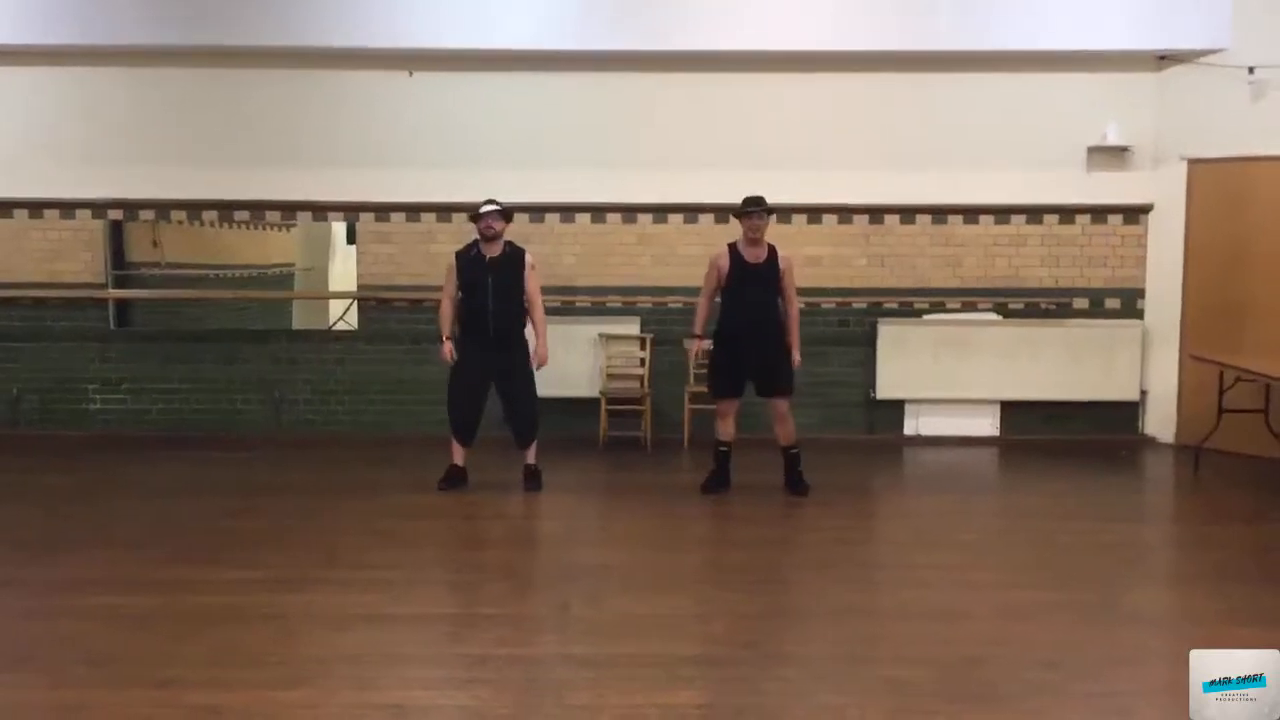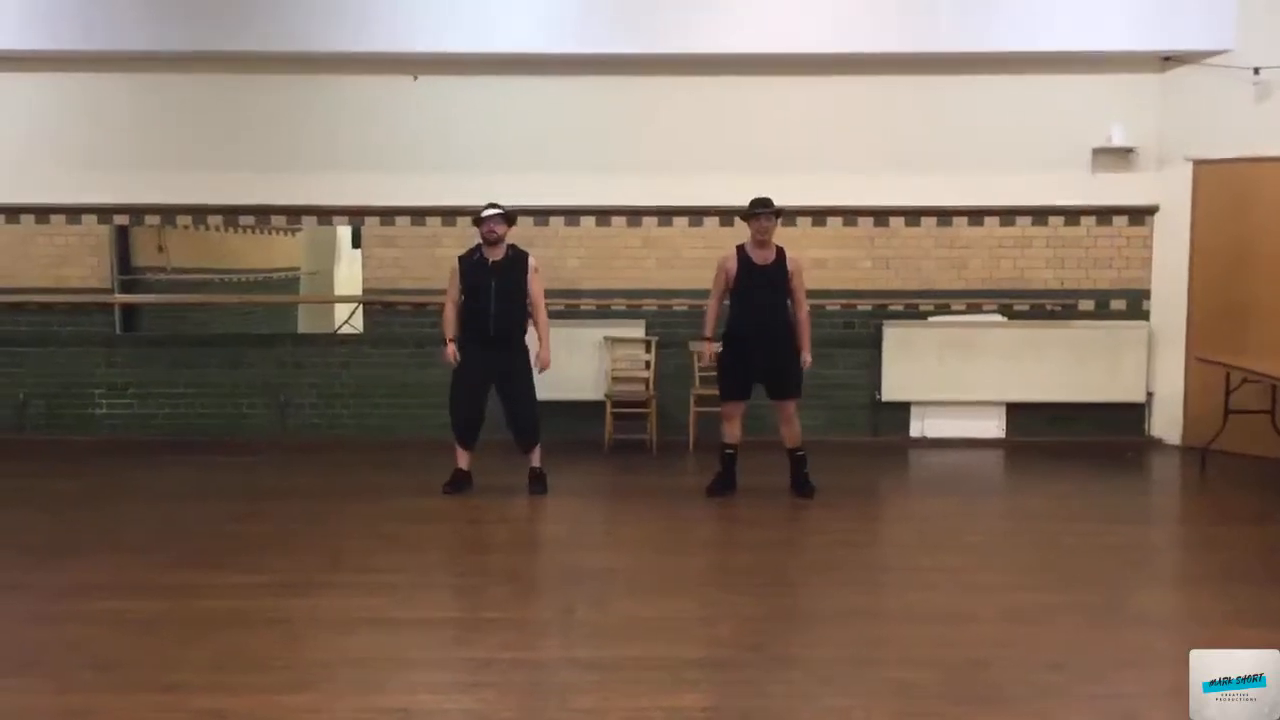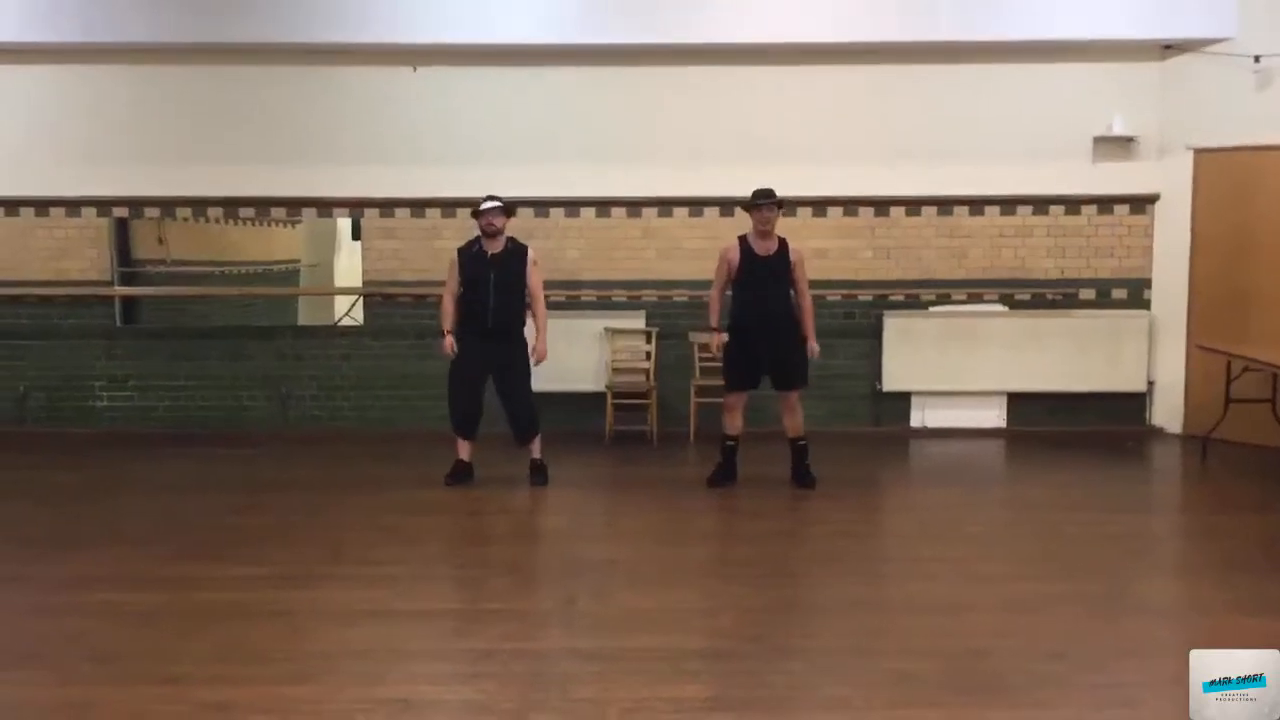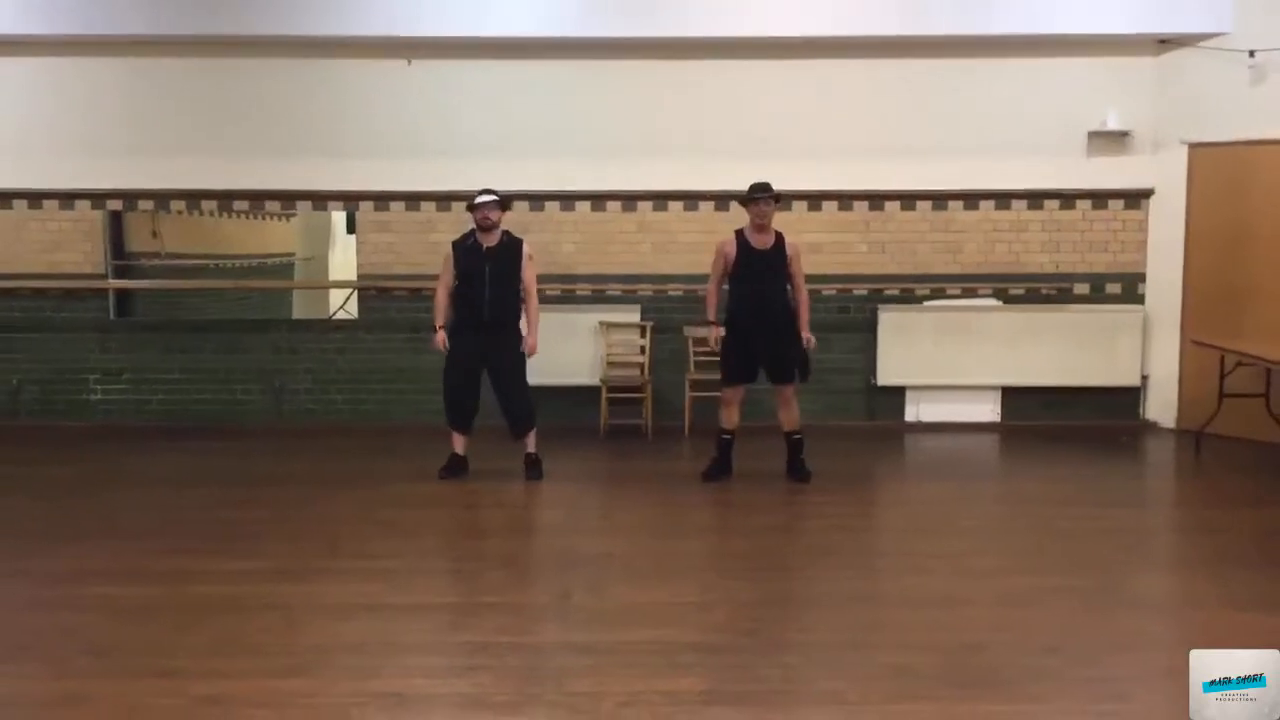
dt=0.1s
person 1, frame 1
left shoulder: (781, 260)
right shoulder: (723, 258)
left elbow: (791, 304)
right elbow: (706, 298)
left wrist: (794, 346)
right wrist: (698, 336)
left hip: (771, 343)
right hip: (730, 342)
left knee: (781, 408)
right knee: (725, 407)
left ankle: (793, 473)
right ankle: (721, 472)
person 1, frame 2
left shoulder: (788, 262)
right shoulder: (730, 260)
left elbow: (800, 305)
right elbow: (715, 301)
left wrist: (805, 347)
right wrist: (708, 339)
left hip: (779, 345)
right hip: (738, 345)
left knee: (787, 409)
right knee: (731, 409)
left ankle: (799, 475)
right ankle: (727, 475)
person 1, frame 3
left shoulder: (791, 252)
right shoulder: (733, 251)
left elbow: (803, 295)
right elbow: (717, 291)
left wrist: (810, 336)
right wrist: (715, 329)
left hip: (784, 335)
right hip: (743, 335)
left knee: (791, 399)
right knee: (733, 400)
left ankle: (801, 466)
right ankle: (727, 465)
person 1, frame 4
left shoulder: (788, 246)
right shoulder: (729, 245)
left elbow: (799, 288)
right elbow: (714, 285)
left wrist: (805, 326)
right wrist: (713, 323)
left hip: (780, 329)
right hip: (739, 330)
left knee: (786, 393)
right knee: (730, 394)
left ankle: (795, 460)
right ankle: (723, 460)
person 2, frame 1
left shoulder: (522, 259)
right shoulder: (460, 259)
left elbow: (535, 302)
right elbow: (448, 301)
left wrist: (541, 342)
right wrist: (447, 338)
left hip: (511, 347)
right hip: (471, 346)
left knee: (523, 407)
right knee: (462, 406)
left ankle: (531, 468)
right ankle: (457, 468)
person 2, frame 2
left shoulder: (525, 263)
right shoulder: (463, 263)
left elbow: (538, 306)
right elbow: (451, 305)
left wrist: (544, 346)
right wrist: (450, 340)
left hip: (512, 350)
right hip: (472, 350)
left knee: (523, 410)
right knee: (464, 410)
left ankle: (536, 471)
right ankle: (462, 472)
person 2, frame 3
left shoulder: (524, 255)
right shoulder: (462, 255)
left elbow: (537, 298)
right elbow: (450, 297)
left wrist: (541, 338)
right wrist: (448, 332)
left hip: (510, 342)
right hip: (470, 342)
left knee: (521, 402)
right knee: (462, 402)
left ankle: (537, 462)
right ankle: (463, 464)
person 2, frame 4
left shoulder: (519, 249)
right shoulder: (457, 249)
left elbow: (530, 293)
right elbow: (444, 290)
left wrist: (532, 333)
right wrist: (440, 327)
left hip: (505, 335)
right hip: (465, 335)
left knee: (516, 396)
right knee: (458, 395)
left ankle: (532, 456)
right ankle: (458, 457)
